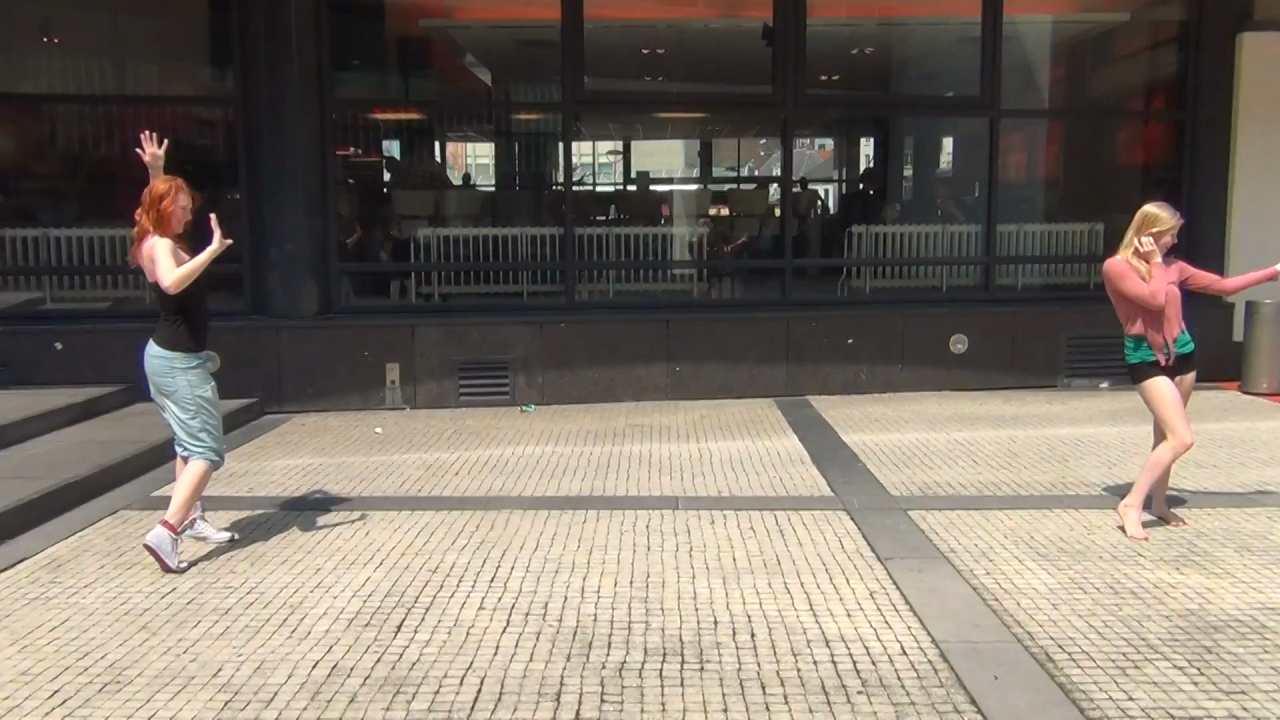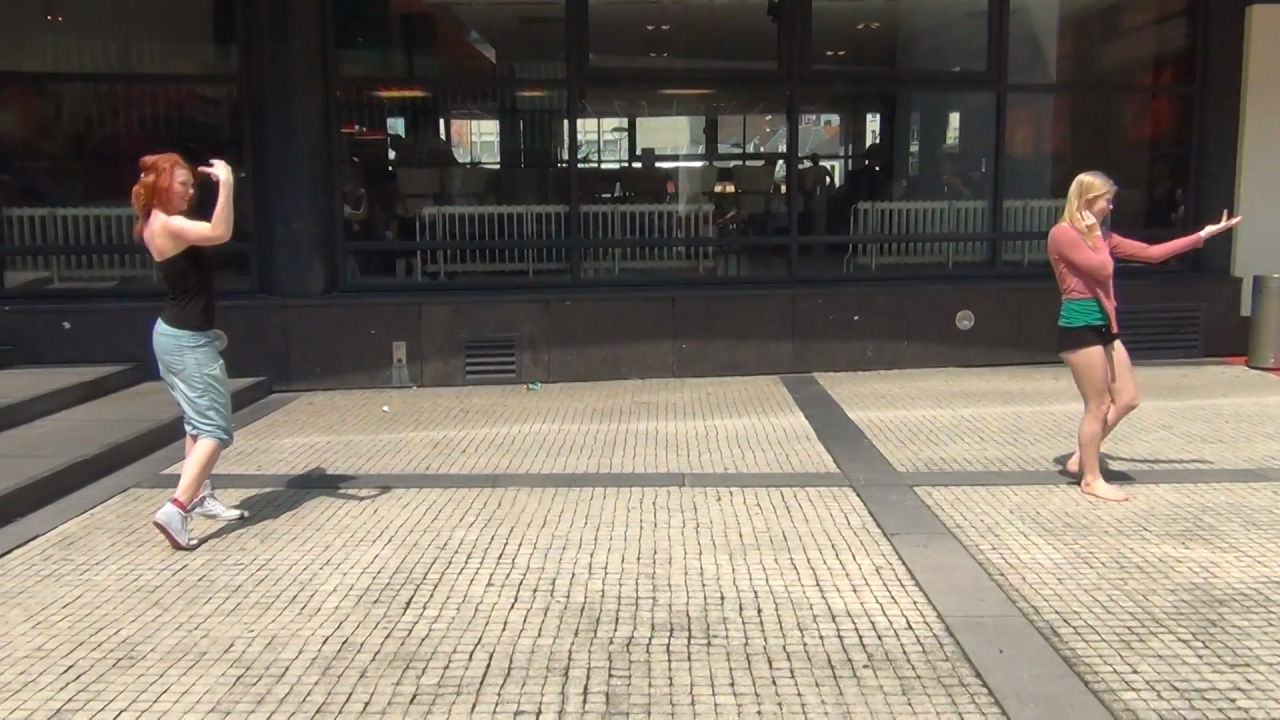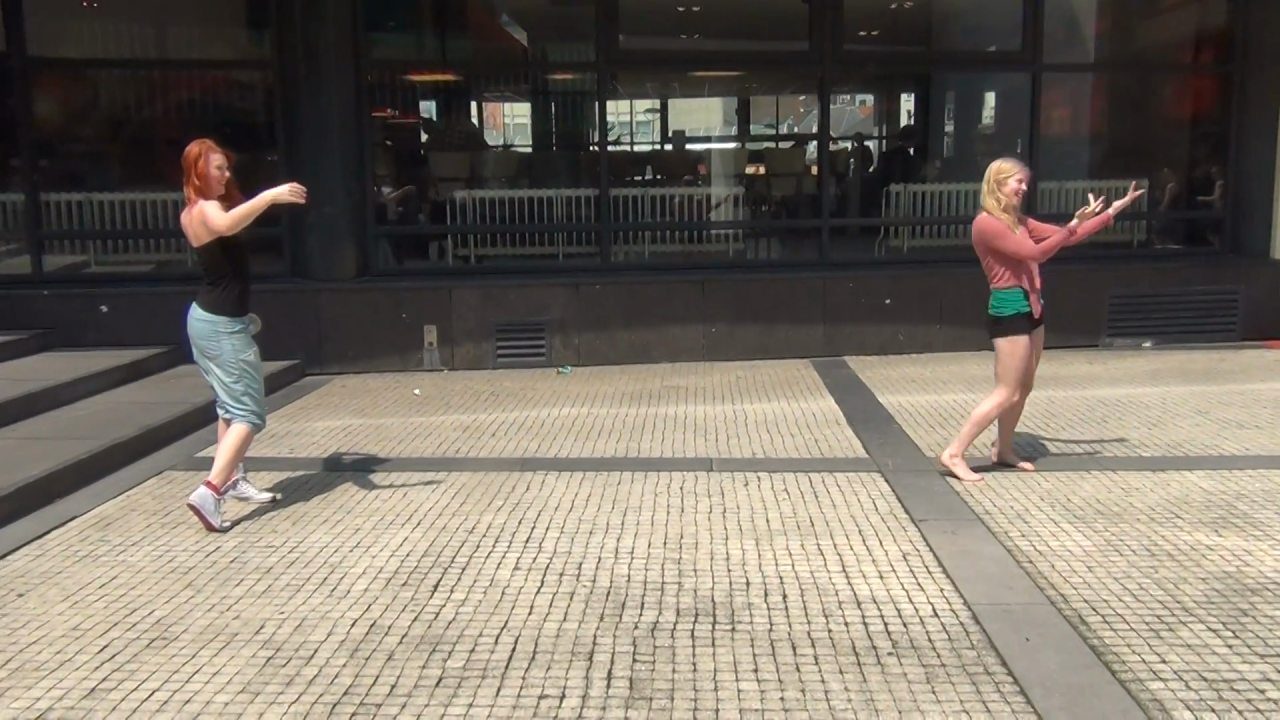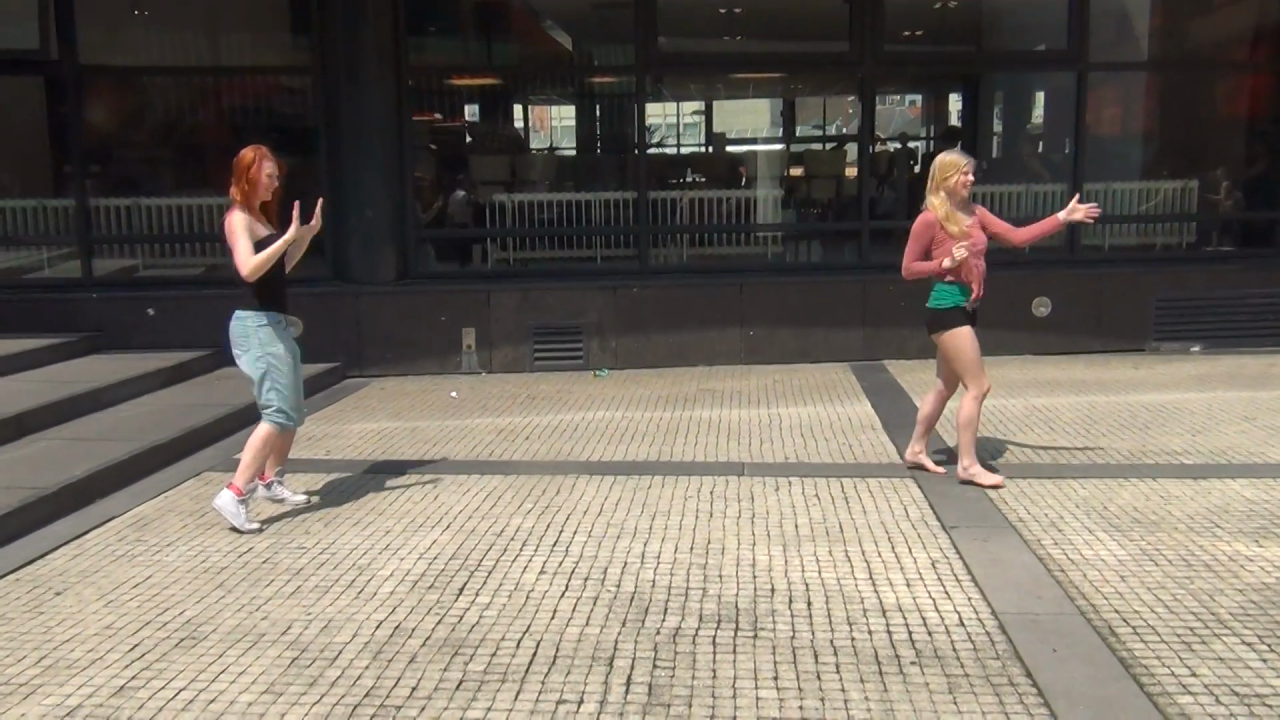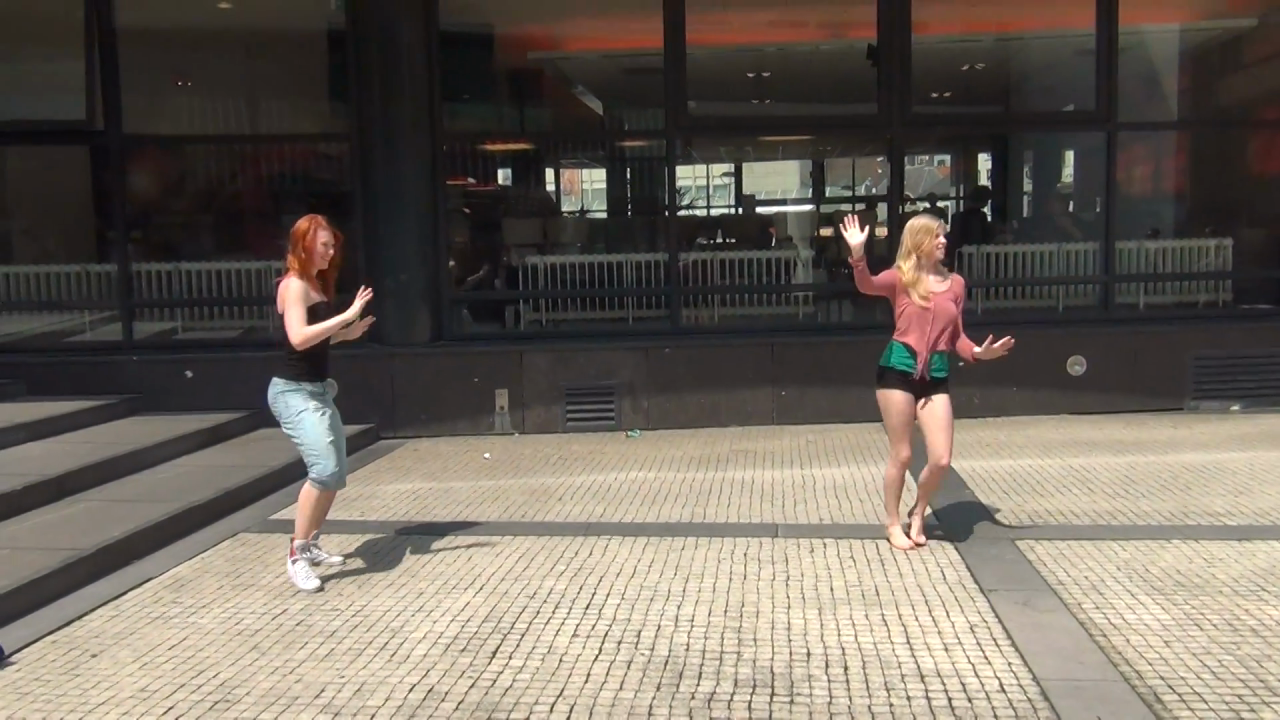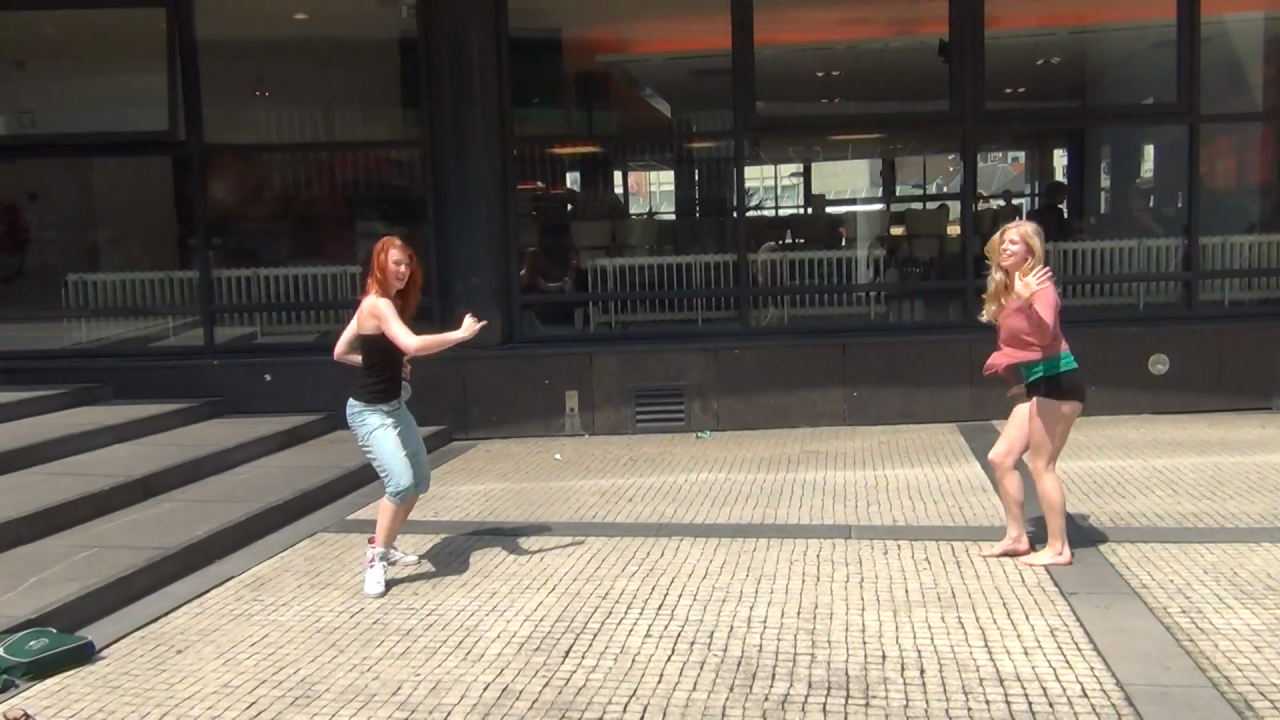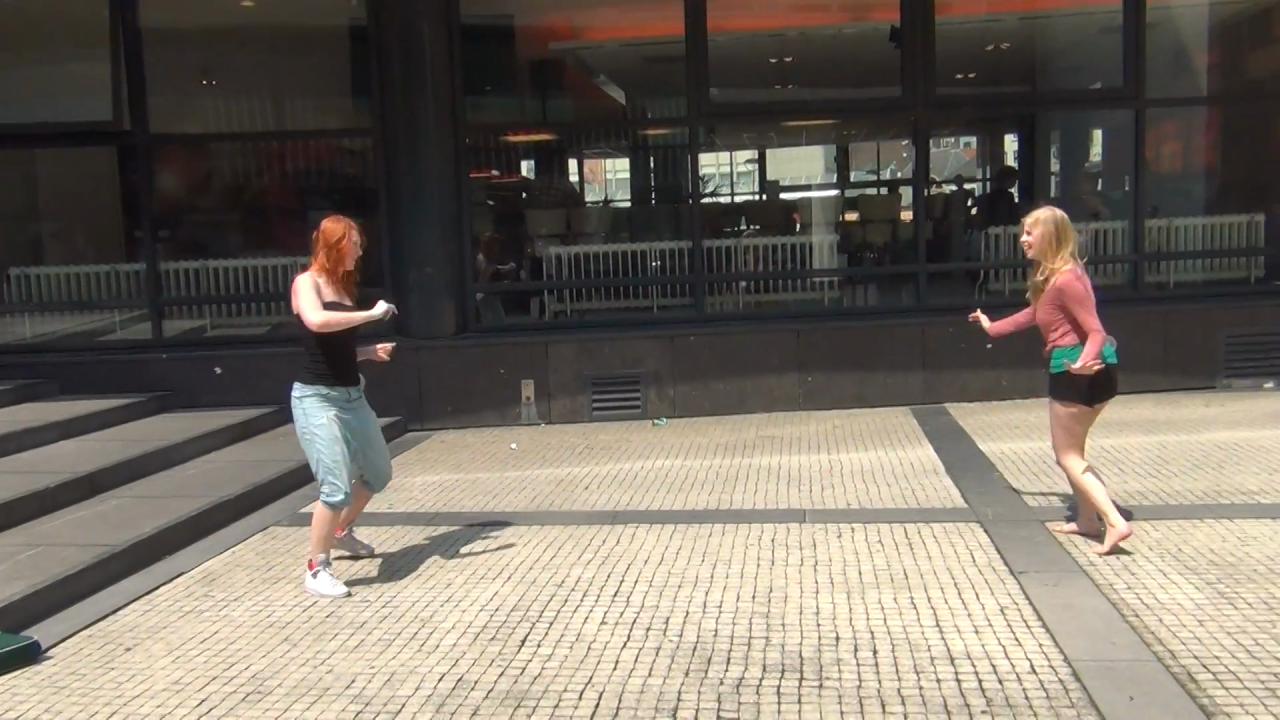
dt=0.7s
person 1, frame 1
left shoulder: (155, 243)
right shoulder: (159, 246)
left elbow: (164, 194)
right elbow: (172, 282)
left wrist: (157, 168)
right wrist: (213, 251)
left hip: (167, 356)
right hip: (179, 362)
left knee: (189, 442)
right knee: (206, 449)
left ankle: (190, 517)
right ankle: (166, 531)
person 1, frame 2
left shoulder: (158, 222)
right shoulder: (168, 225)
right elbow: (219, 232)
right wrist: (226, 183)
left hip: (175, 334)
right hip: (188, 339)
left knee: (198, 421)
right knee: (215, 428)
left ankle: (199, 496)
right ankle: (175, 510)
person 1, frame 3
left shoulder: (194, 213)
right shoulder: (206, 210)
right elbow: (227, 223)
right wrist: (273, 194)
left hip: (206, 318)
right hip: (222, 325)
left knee: (231, 405)
right knee: (248, 413)
left ankle: (232, 479)
right ankle: (209, 492)
person 1, frame 4
left shoulder: (261, 215)
right shoulder: (238, 218)
left elbow: (282, 266)
right elbow: (248, 271)
left wrist: (308, 233)
right wrist: (288, 237)
left hip: (275, 323)
right hip: (257, 325)
left knee: (290, 412)
right knee: (279, 413)
left ankle: (269, 480)
right ankle: (234, 494)
person 1, frame 5
left shoulder: (316, 285)
right shoulder: (294, 285)
right elbow: (298, 339)
left wrist: (349, 331)
right wrist: (347, 316)
left hip: (318, 393)
right hip: (292, 394)
left knee: (335, 474)
right knee: (324, 469)
left ankle: (307, 545)
right ankle: (298, 555)
person 1, frame 6
left shoulder: (381, 303)
right shoulder: (378, 305)
left elbow: (340, 353)
right elbow: (413, 346)
right wrist: (461, 333)
left hip: (392, 407)
right hip: (370, 411)
left knee: (417, 478)
right knee: (401, 483)
left ankle: (384, 546)
right ankle: (374, 558)
person 1, frame 7
left shoulder: (344, 287)
right shoulder: (307, 283)
right elbow: (317, 322)
left wrist: (369, 351)
right wrist: (372, 314)
left hip: (352, 396)
right hip: (316, 399)
left knee: (377, 475)
right knee: (335, 489)
left ankle: (341, 531)
right ankle: (317, 568)
person 2, frame 1
left shoulder: (1173, 267)
right shoulder: (1116, 267)
left elbow: (1223, 285)
right elbow: (1155, 299)
right wrist: (1156, 262)
left hip: (1181, 354)
right hip: (1146, 359)
left knee: (1166, 437)
right knee: (1181, 439)
left ankle: (1159, 504)
right ankle: (1132, 505)
person 2, frame 2
left shoulder: (1102, 236)
right shoulder: (1063, 233)
left elbow: (1152, 253)
right elbow: (1103, 269)
left wrist: (1204, 234)
right wrist: (1095, 233)
left hip: (1103, 325)
right hip: (1080, 326)
left knee: (1127, 399)
right knee: (1098, 406)
left ankle: (1082, 457)
right ankle: (1091, 479)
person 2, frame 3
left shoulder: (1017, 221)
right shoulder: (987, 223)
left elbow: (1060, 236)
right elbow: (1035, 253)
left wrist: (1110, 213)
right wrist: (1078, 223)
left hip: (1028, 311)
right hip: (1009, 314)
left knee: (1022, 389)
right knee: (1007, 393)
left ankle: (1003, 449)
right ankle: (954, 452)
person 2, frame 4
left shoulder: (975, 214)
right shoulder: (929, 220)
left elbow: (1019, 237)
right elbow: (908, 269)
left wrist: (1063, 217)
right wrist: (947, 263)
left hip: (963, 308)
right hip: (946, 309)
left knee: (945, 386)
right knee: (977, 387)
left ankle: (916, 450)
right ankle: (968, 464)
person 2, frame 5
left shoulder: (956, 284)
right shoulder: (899, 278)
left elbow: (956, 337)
right elbow: (867, 284)
left wrist: (982, 352)
right wrist: (857, 253)
left hip: (936, 376)
right hip: (897, 371)
left knee: (941, 460)
right knee: (901, 454)
left ankle: (918, 513)
right ankle: (893, 524)
person 2, frame 6
left shoulder: (1039, 286)
right shoulder: (1002, 291)
left elbow: (1047, 333)
left wrist: (1028, 301)
right wrist: (1009, 370)
left hip: (1057, 381)
right hip: (1036, 384)
left knee: (1040, 465)
right knee: (1000, 459)
left ankle: (1058, 548)
right ankle: (1016, 537)
person 2, frame 7
left shoulder: (1065, 280)
right shoulder: (1050, 275)
left elbow: (1095, 331)
right elbow: (1035, 315)
left wrist: (1087, 358)
right wrist: (994, 327)
left hip: (1077, 375)
right hip: (1101, 370)
left knee: (1065, 455)
right knee: (1072, 450)
left ankle: (1114, 523)
right ankle: (1090, 518)
